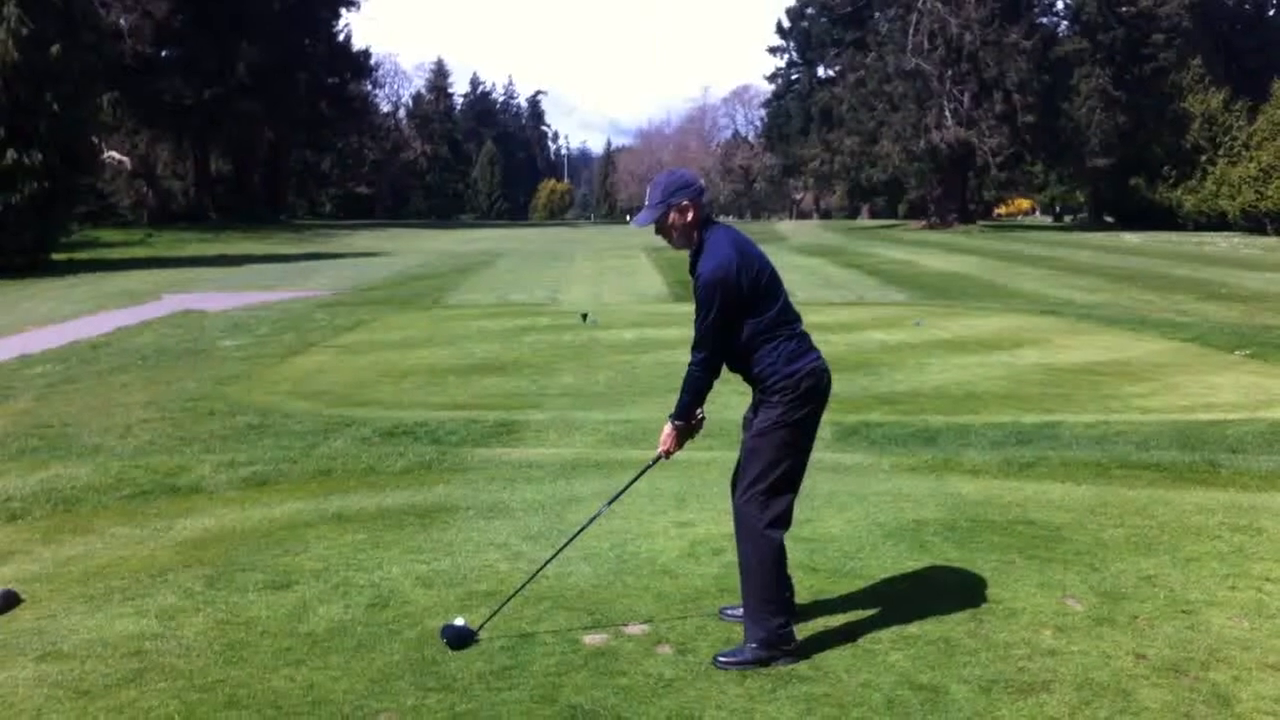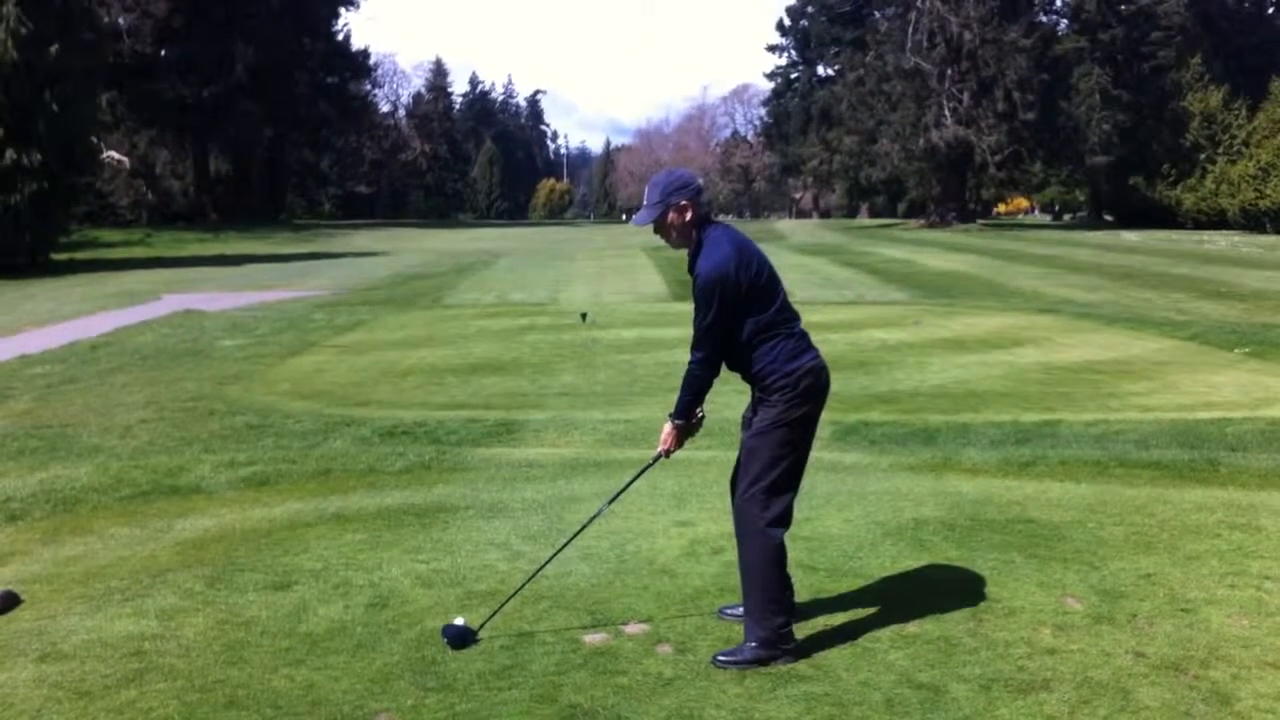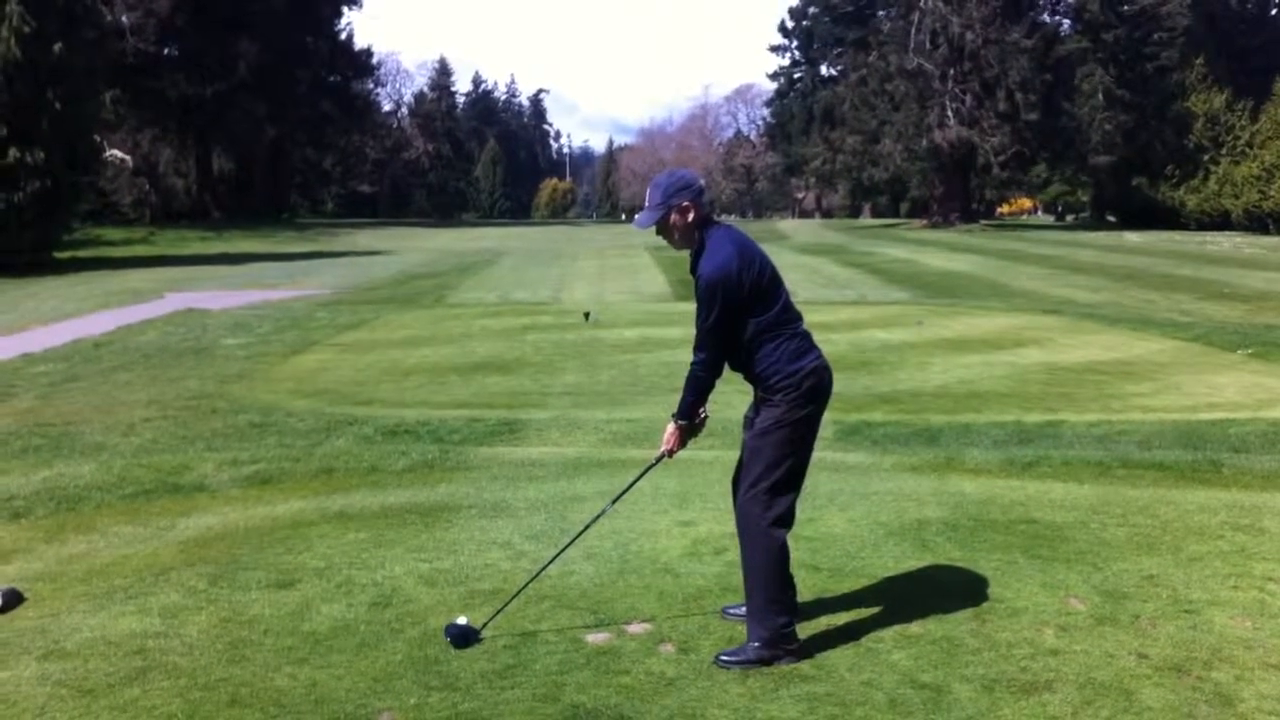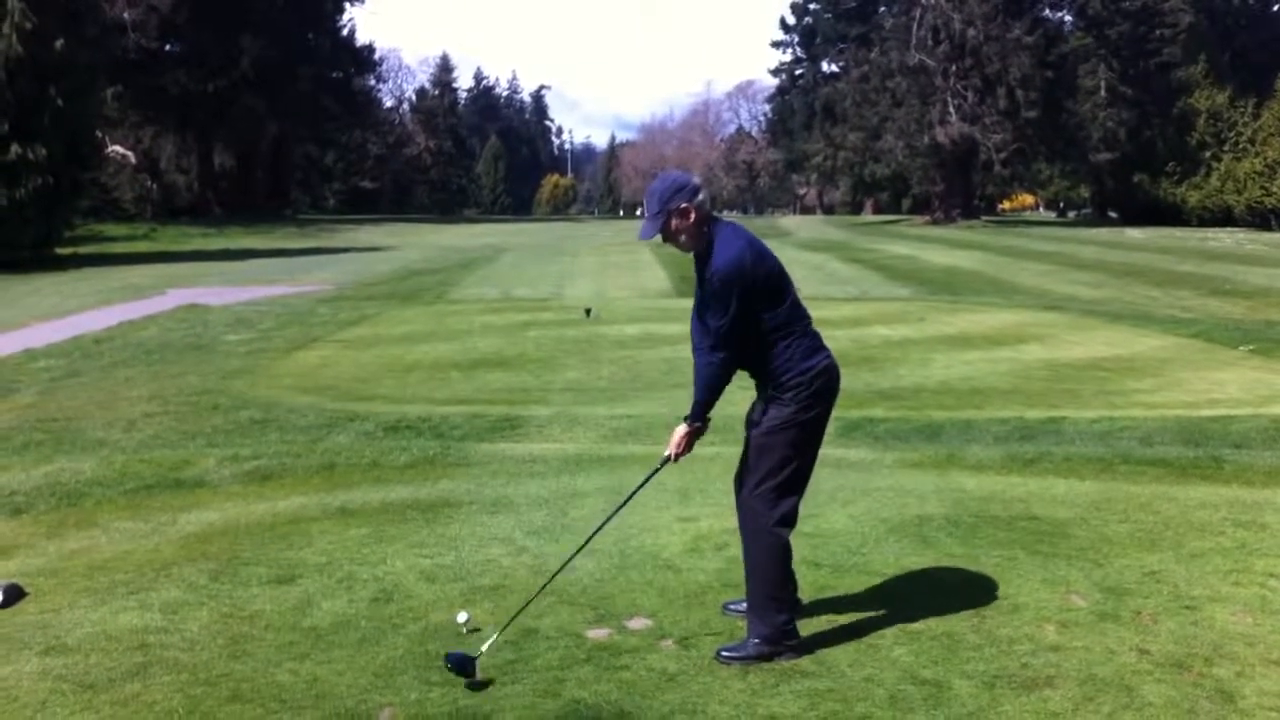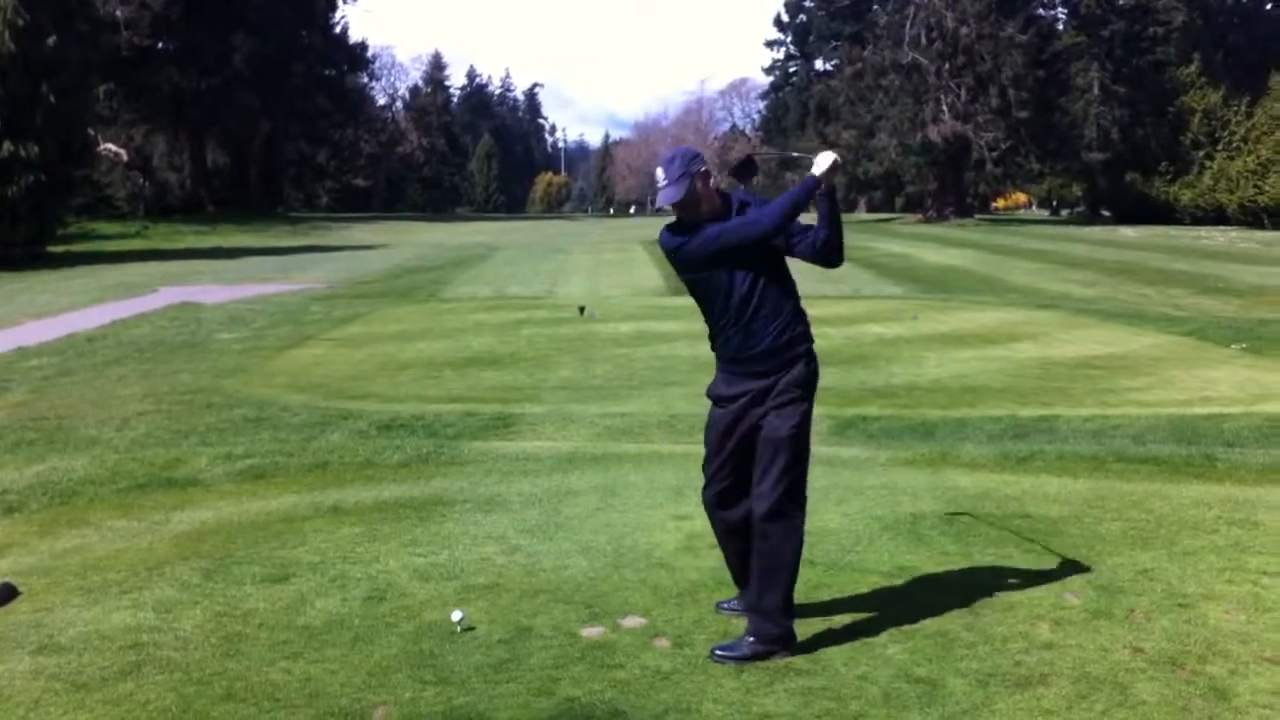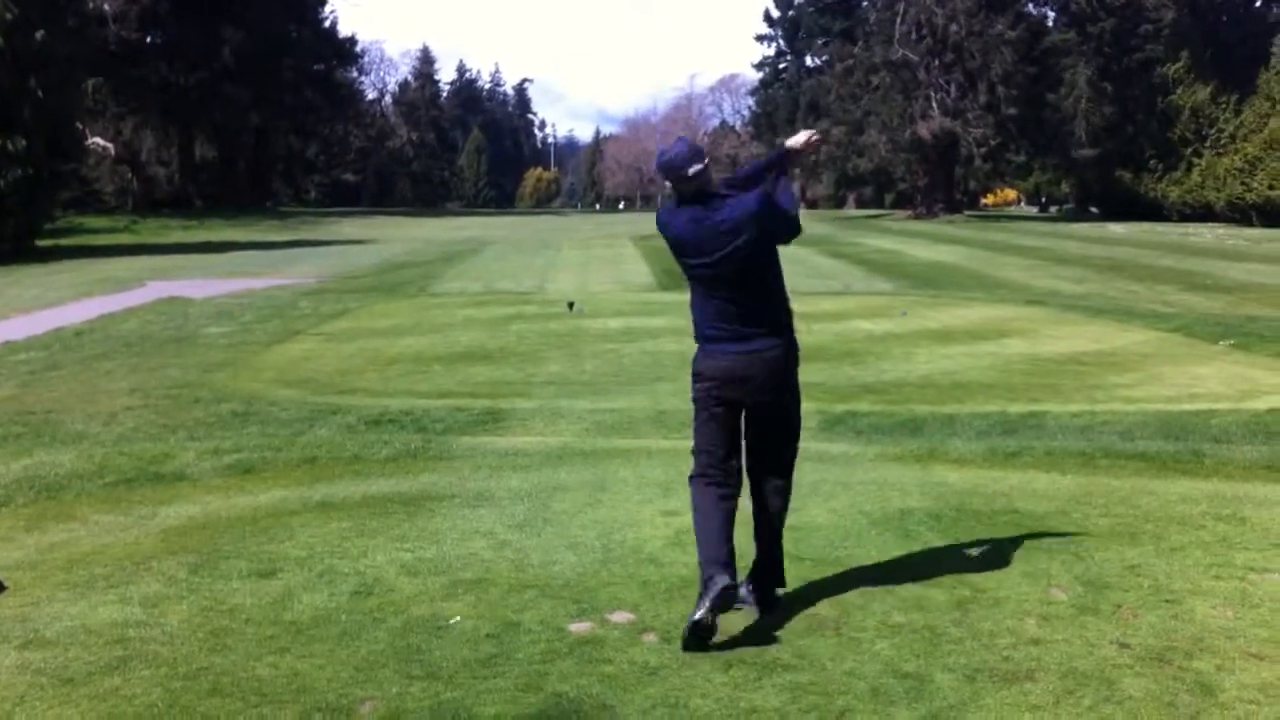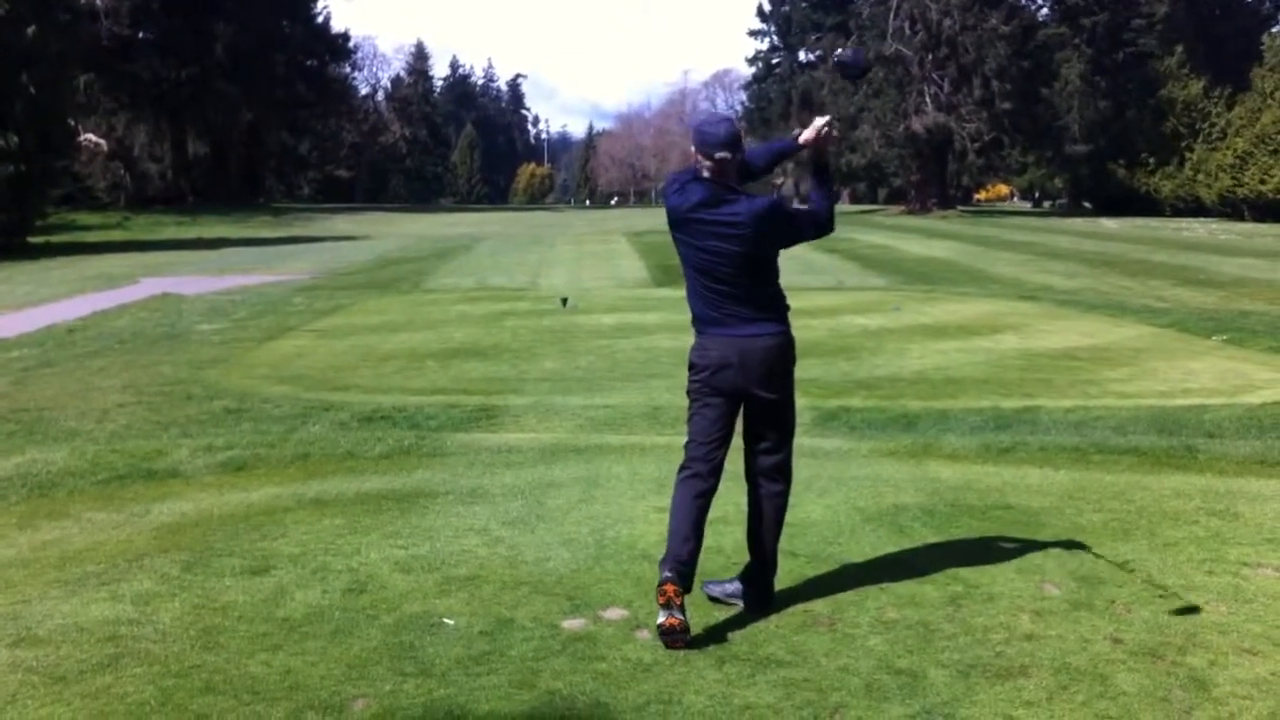
dt=0.7s
person 1, frame 1
left shoulder: (718, 264)
right shoulder: (722, 245)
left elbow: (707, 353)
right elbow: (716, 347)
left wrist: (679, 420)
right wrist: (691, 410)
left hip: (790, 386)
right hip: (785, 380)
left knee: (757, 504)
right knee: (751, 494)
left ankle: (771, 637)
right ankle: (770, 601)
person 1, frame 2
left shoulder: (716, 263)
right shoulder: (720, 244)
left elbow: (706, 352)
right elbow: (714, 346)
left wrist: (679, 418)
right wrist: (691, 408)
left hip: (789, 386)
right hip: (783, 380)
left knee: (758, 503)
right knee: (749, 492)
left ankle: (771, 636)
right ankle: (768, 601)
person 1, frame 3
left shoulder: (719, 264)
right shoulder: (722, 244)
left elbow: (709, 353)
right elbow: (718, 347)
left wrist: (682, 419)
right wrist: (695, 407)
left hip: (792, 387)
right hip: (784, 381)
left knee: (760, 504)
right knee: (750, 493)
left ankle: (774, 637)
right ankle: (771, 601)
person 1, frame 4
left shoulder: (729, 259)
right shoulder: (714, 247)
left elbow: (723, 352)
right elbow: (703, 332)
left wrist: (693, 419)
right wrist: (700, 408)
left hip: (801, 384)
right hip: (781, 382)
left knee: (764, 501)
right knee: (751, 488)
left ankle: (775, 632)
right ankle: (772, 594)
person 1, frame 5
left shoulder: (755, 207)
right shoulder: (675, 241)
left elbow: (828, 254)
right elbow: (761, 230)
left wrist: (825, 189)
right wrist: (811, 181)
left hip: (788, 376)
right hip: (733, 382)
left knee: (775, 502)
right knee: (722, 496)
left ankle: (770, 629)
right ankle: (756, 593)
person 1, frame 6
left shoulder: (673, 223)
right shoulder: (756, 209)
left elbow: (731, 185)
right elbow: (789, 227)
left wrist: (781, 153)
right wrist: (787, 157)
left hip: (721, 364)
right hip: (777, 358)
left knee: (713, 476)
right knee: (773, 472)
left ankle: (716, 578)
right ankle: (766, 584)
person 1, frame 7
left shoulder: (677, 197)
right shoulder: (764, 212)
left elbow: (732, 176)
right elbow: (822, 221)
left wrist: (796, 141)
right wrist: (817, 158)
left hip: (714, 353)
right hip: (770, 349)
left knee: (699, 467)
right knee: (769, 470)
left ankle: (673, 577)
right ankle: (757, 583)
